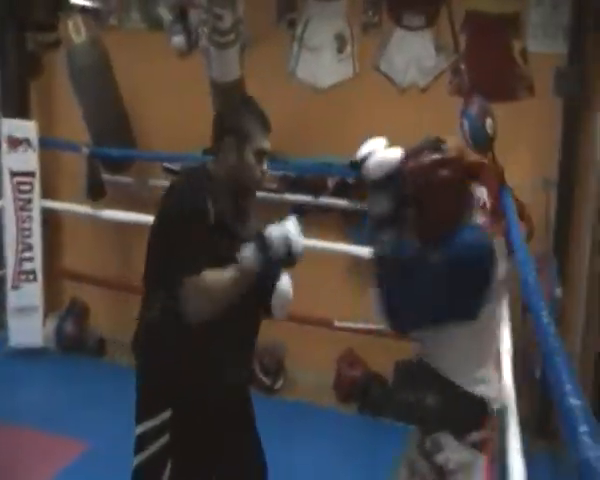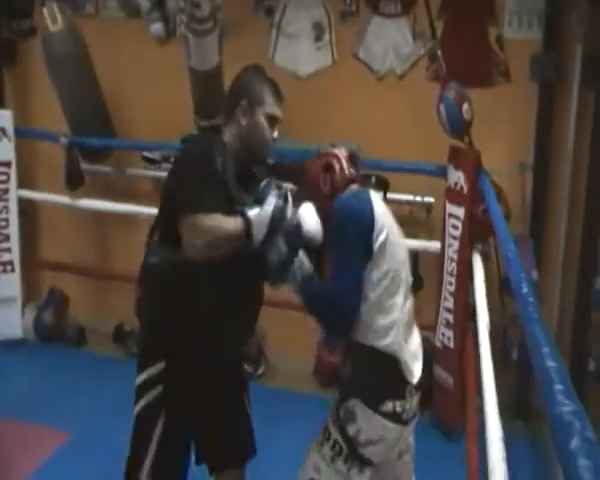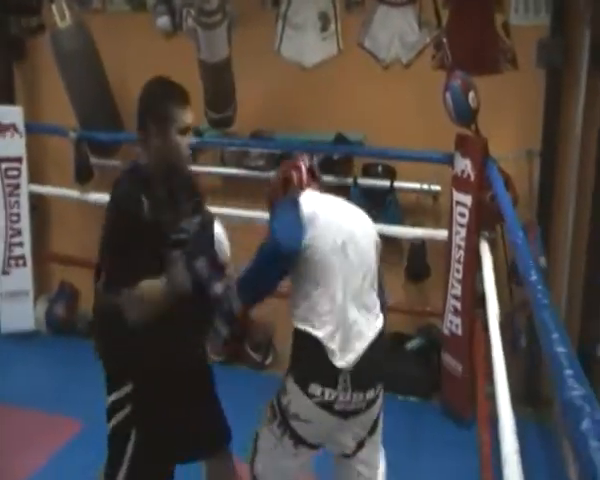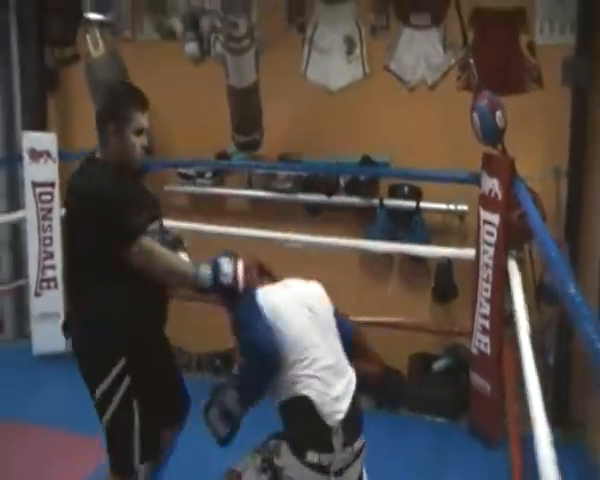
dt=0.4s
person 1, frame 1
left shoulder: (231, 198)
right shoulder: (190, 199)
right elbow: (198, 301)
left wrist: (267, 280)
right wrist: (262, 253)
left hip: (220, 373)
right hip: (175, 377)
person 1, frame 2
left shoulder: (248, 171)
right shoulder: (202, 156)
left elbow: (261, 260)
right elbow: (198, 240)
right wrist: (260, 219)
left hip: (224, 342)
right hip: (175, 339)
person 1, frame 3
left shoulder: (182, 181)
right shoulder: (134, 200)
right elbow: (134, 306)
left wrist: (213, 278)
right wrist: (193, 273)
left hip: (179, 343)
right hip: (137, 353)
person 1, frame 4
left shoulder: (124, 175)
right shoulder: (96, 187)
right elbow: (145, 255)
left wrist: (168, 248)
left hip: (141, 324)
right hip: (107, 333)
left knee: (171, 410)
right knee: (128, 448)
person 2, frame 1
left shoulder: (470, 247)
right shoulder: (467, 233)
left elbow: (402, 313)
left wrist: (386, 221)
left hip: (456, 412)
right hip: (452, 398)
person 2, frame 2
left shoulder: (350, 206)
right shoulder: (370, 207)
left elbow: (340, 303)
left wrist: (295, 263)
left hip: (376, 382)
right hip: (401, 379)
person 2, frame 3
left shoulder: (297, 207)
right shoulder: (362, 220)
left elbow: (280, 248)
left wrist: (236, 299)
left hip: (317, 376)
right hip: (367, 382)
person 2, frame 4
left shoulder: (249, 305)
right shoulder: (310, 289)
left elbow: (265, 356)
right elbow: (348, 336)
left wrist: (231, 403)
left hip: (312, 440)
right hip: (349, 434)
